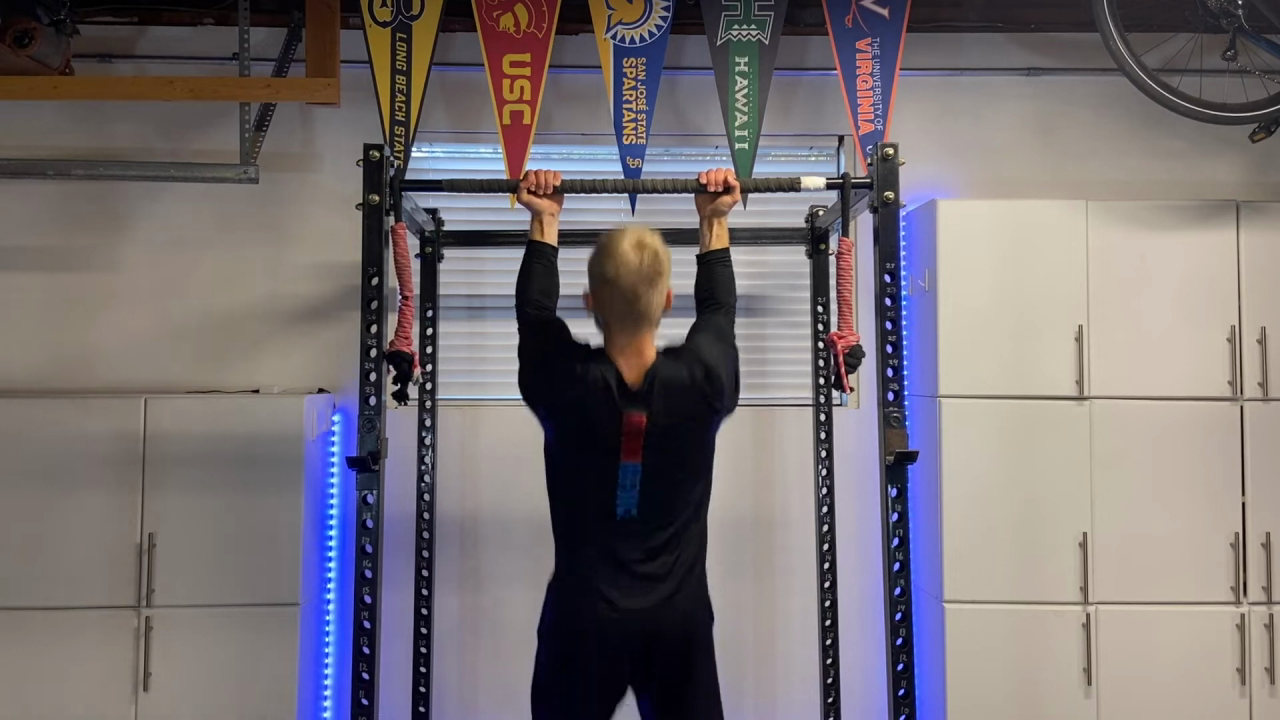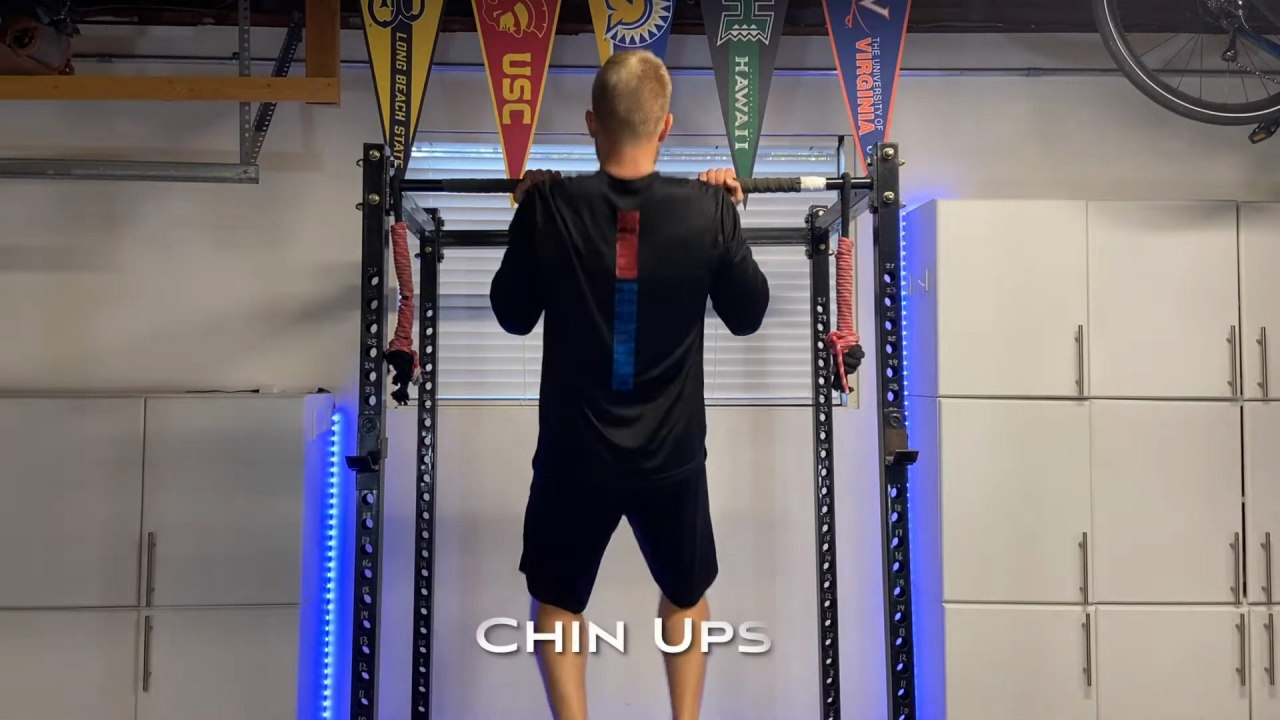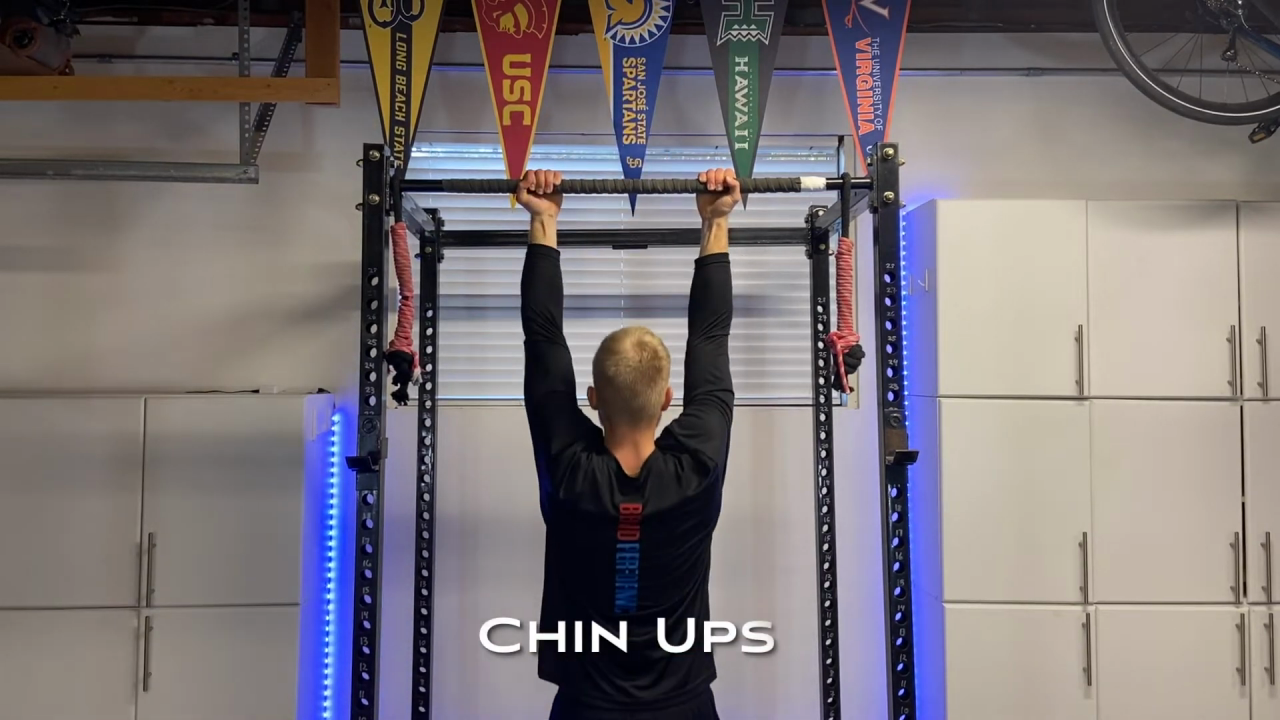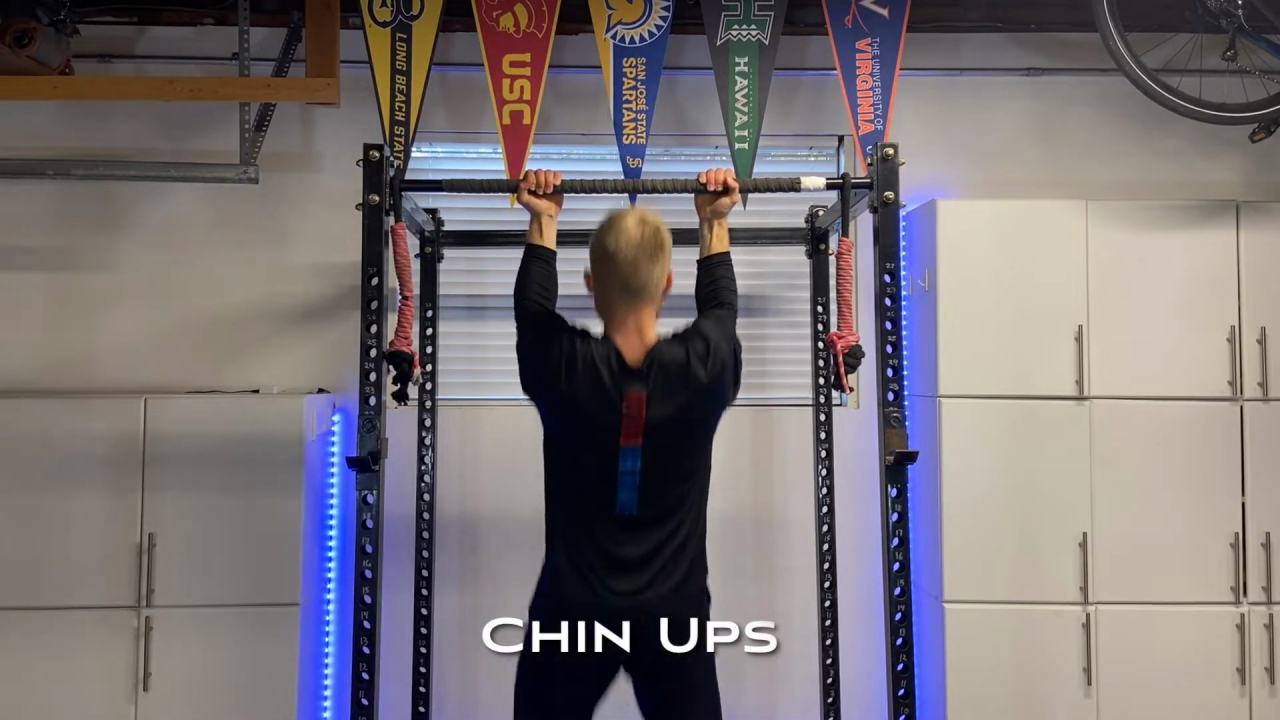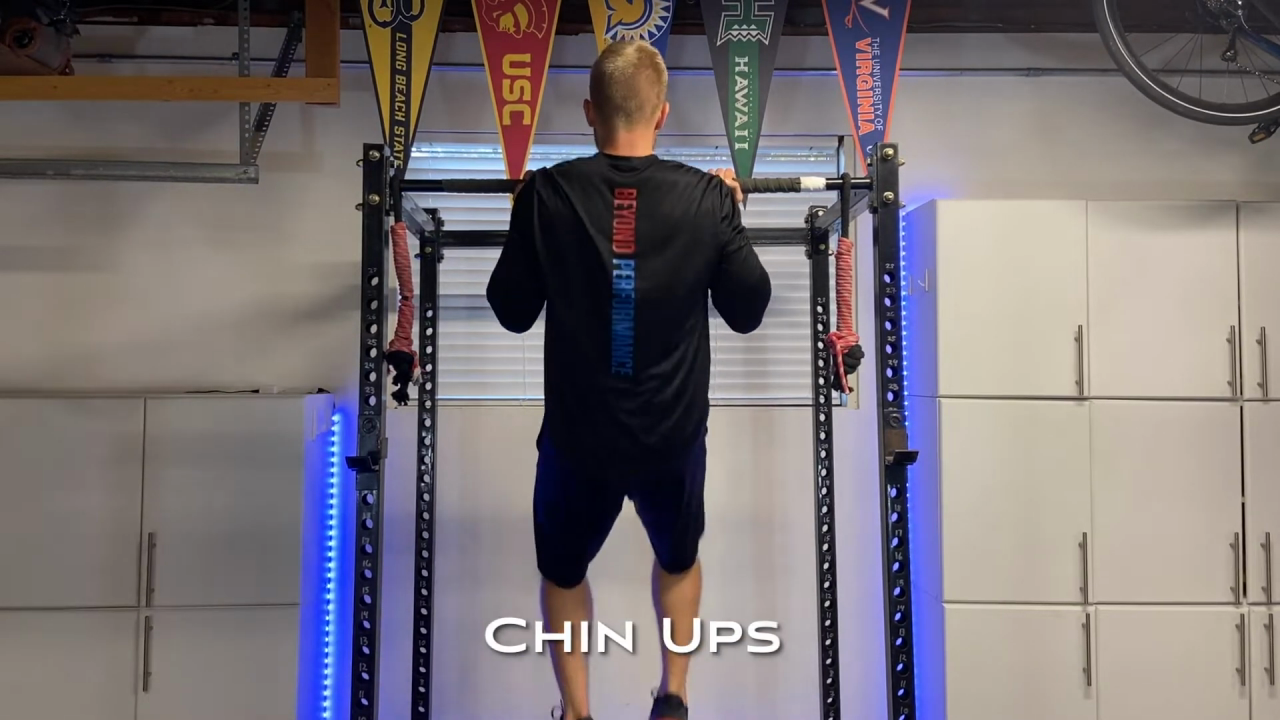
dt=1s
person 1, frame 1
left shoulder: (565, 385)
right shoulder: (701, 383)
left elbow: (534, 316)
right elbow: (717, 316)
left wrist: (544, 222)
right wrist: (715, 222)
left hip: (583, 621)
right hip: (676, 618)
person 1, frame 2
left shoulder: (550, 208)
right shoulder: (706, 209)
left elbow: (513, 313)
right elbow: (747, 313)
left hip: (576, 456)
right hip: (671, 455)
left knee: (556, 601)
right knee: (685, 595)
person 1, frame 3
left shoulder: (567, 475)
right shoulder: (698, 469)
left elbow: (542, 335)
right elbow: (712, 334)
left wrist: (543, 222)
right wrist: (715, 224)
person 1, frame 4
left shoulder: (564, 369)
right shoulder: (702, 368)
left elbow: (533, 312)
right elbow: (720, 310)
left wrist: (542, 222)
right wrist: (715, 222)
left hip: (574, 611)
right hip: (674, 611)
person 1, frame 5
left shoulder: (547, 194)
right shoulder: (705, 198)
left elbow: (512, 309)
right elbow: (748, 310)
left hip: (578, 438)
right hip: (673, 435)
left knee: (562, 572)
right knee: (678, 560)
